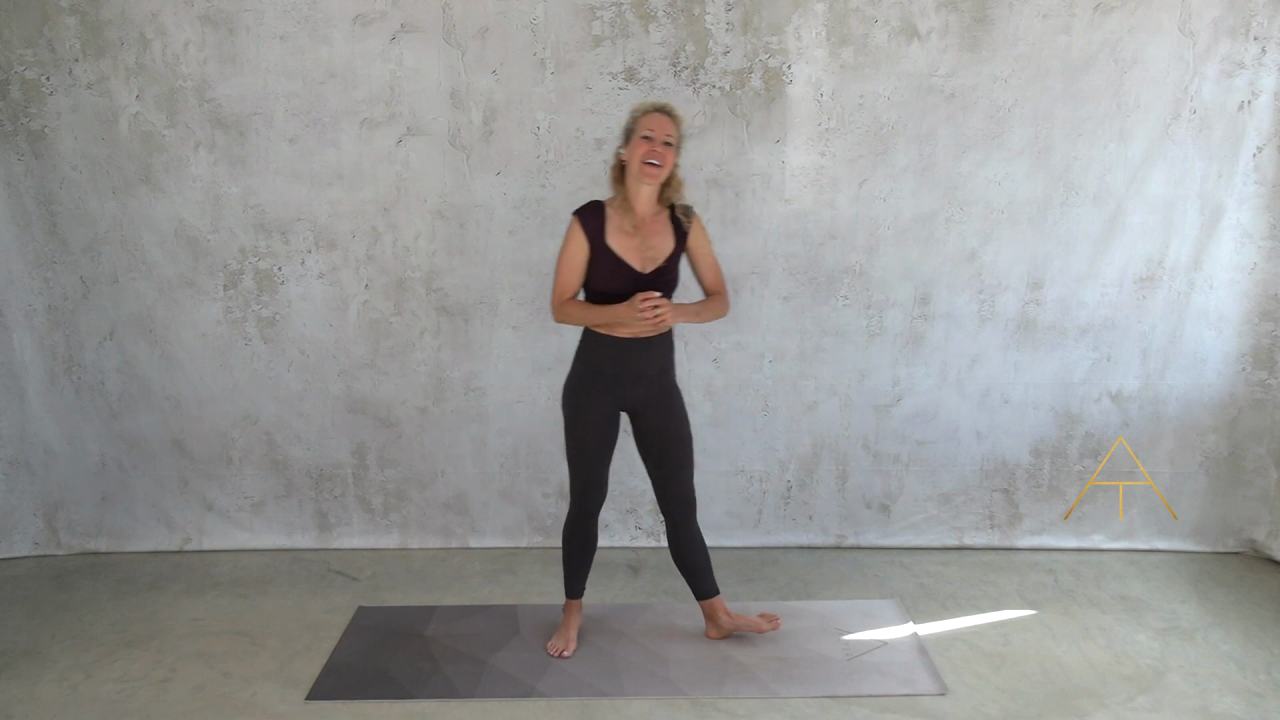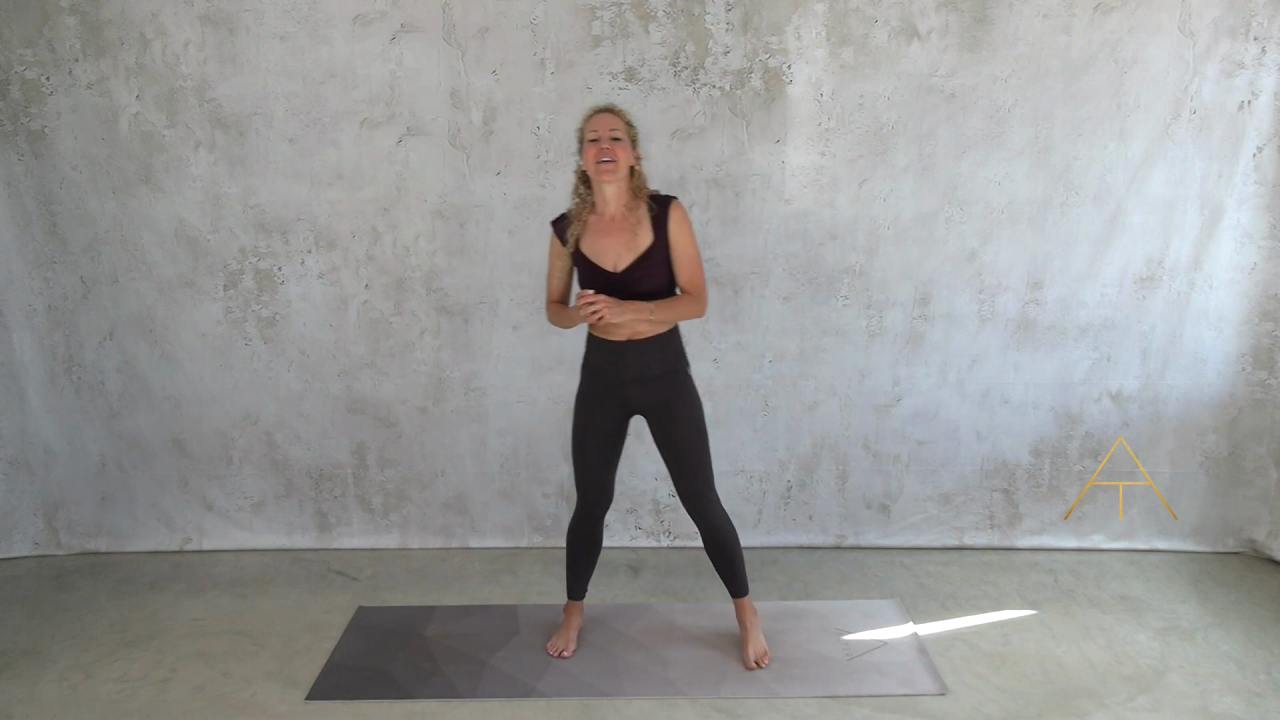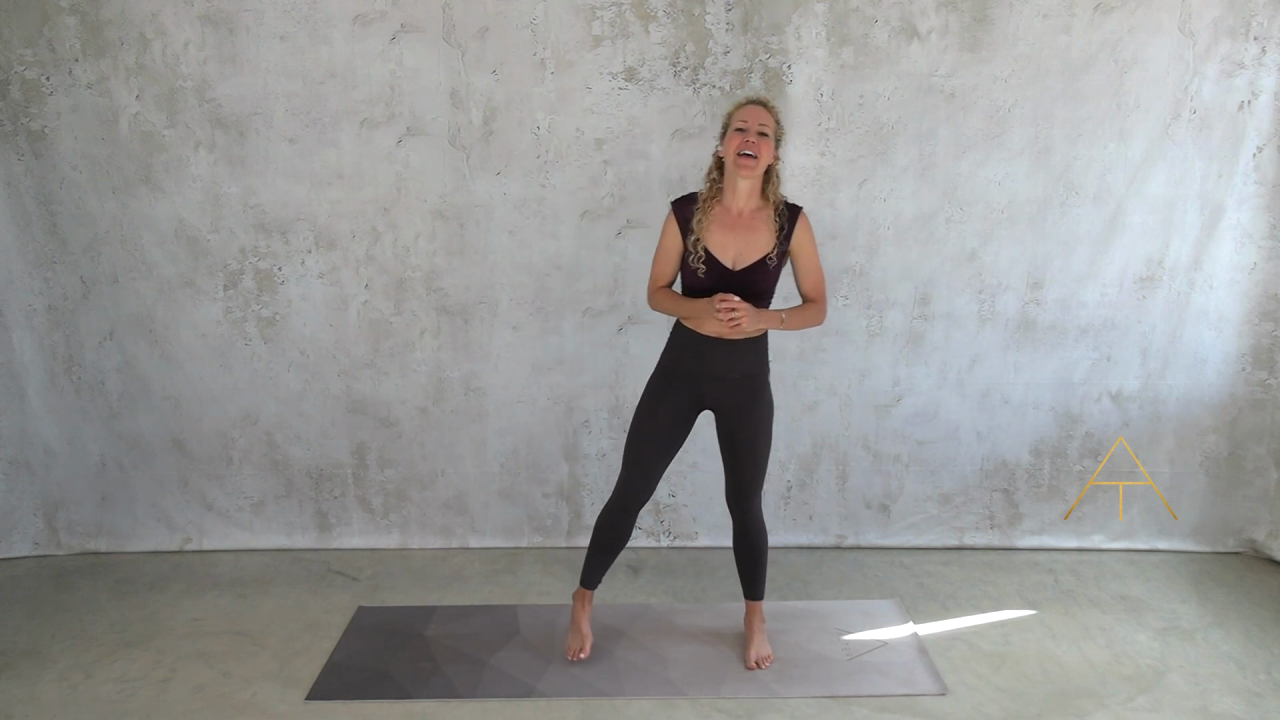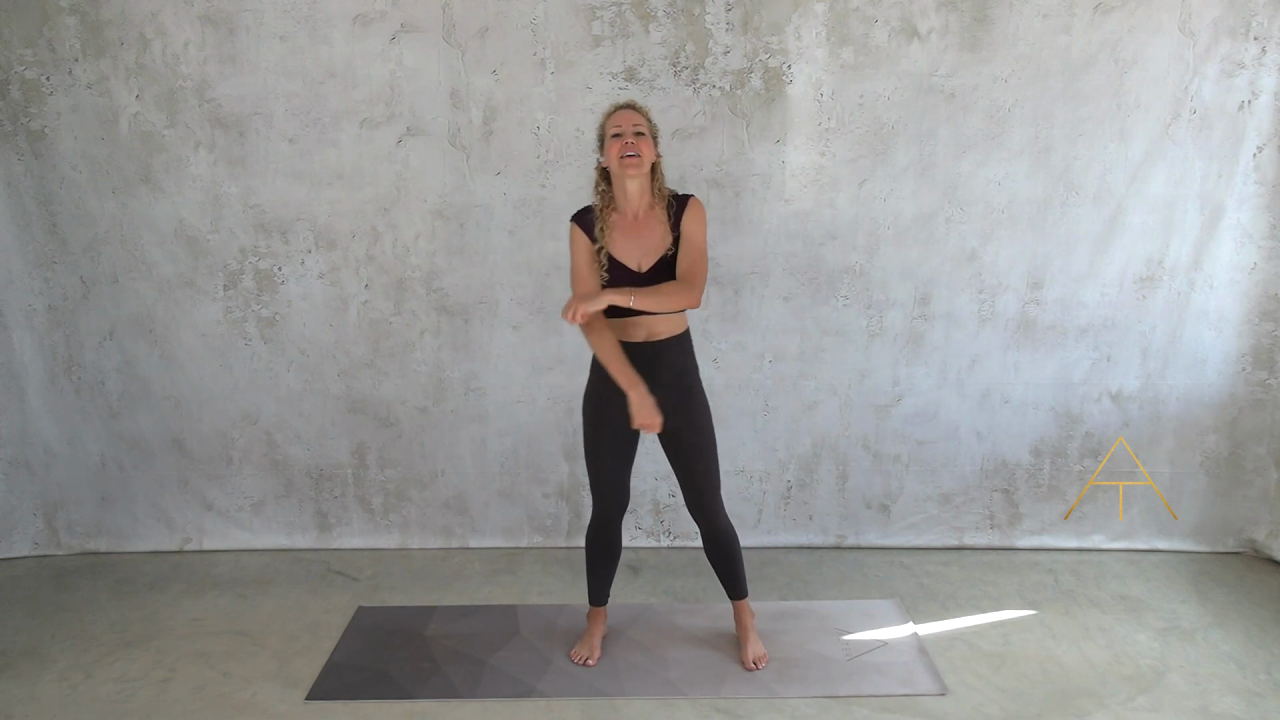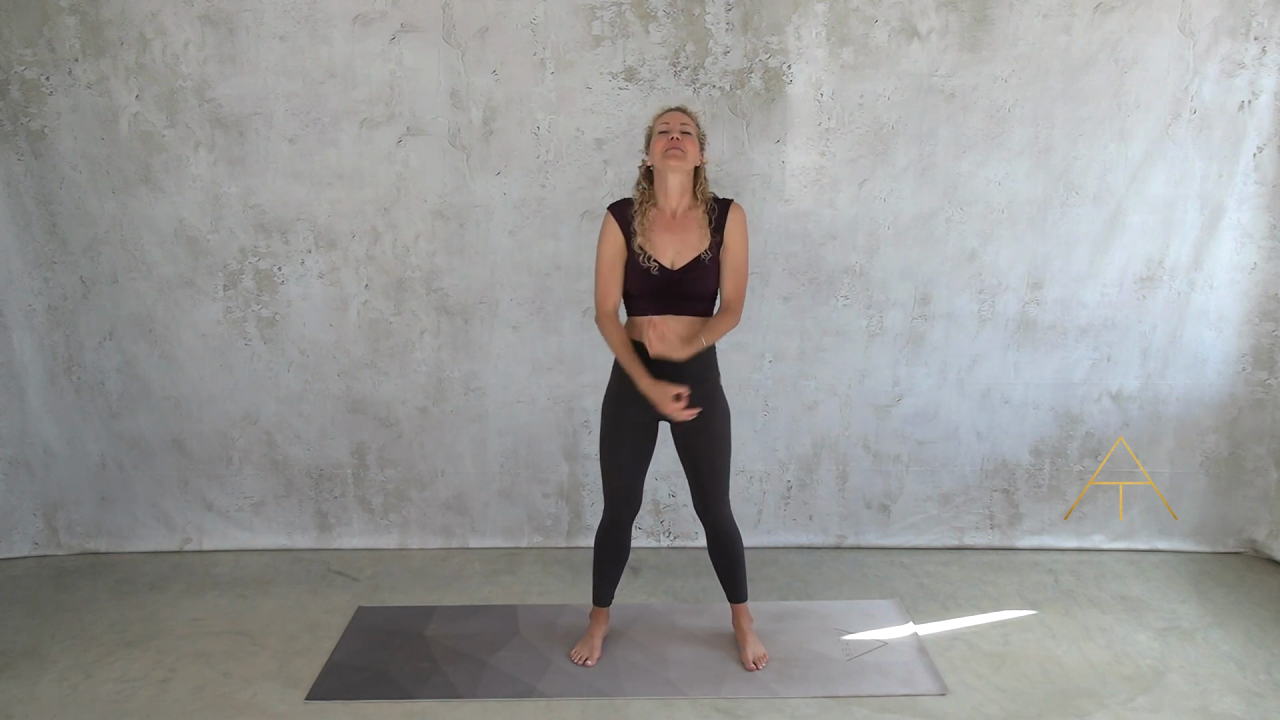
dt=1s
person 1, frame 1
left shoulder: (685, 224)
right shoulder: (589, 220)
left elbow: (719, 300)
right elbow: (562, 306)
left wrist: (677, 313)
right wrist: (620, 312)
left hip: (655, 376)
right hip: (595, 376)
left knee: (680, 505)
right knee: (586, 501)
left ankle: (717, 614)
right ankle: (572, 612)
person 1, frame 2
left shoulder: (667, 213)
right shoulder: (567, 228)
left elbow: (695, 301)
right elbow: (553, 308)
left wrist: (627, 309)
right wrist: (578, 313)
left hip: (665, 371)
right hip: (601, 376)
left knee: (702, 501)
right knee: (591, 502)
left ankle: (746, 613)
right ankle: (573, 613)
person 1, frame 3
left shoulder: (791, 222)
right shoulder: (686, 212)
left elbow: (818, 308)
right elbow: (657, 294)
left wrist: (764, 318)
right wrist: (702, 307)
left hip: (746, 375)
right hip: (680, 366)
left knee: (745, 503)
right knee: (631, 492)
left ankle: (755, 619)
right ankle: (583, 600)
person 1, frame 4
left shoulder: (686, 210)
right shoulder: (586, 225)
left elbow: (690, 292)
right elbow: (590, 323)
left wrist: (609, 296)
right wrist: (634, 391)
left hip: (677, 370)
right hip: (612, 377)
left knee: (708, 507)
right knee: (608, 508)
left ankle: (744, 617)
right ankle: (597, 618)
person 1, frame 5
left shoulder: (727, 216)
right shoulder: (620, 218)
left elbow: (732, 310)
right elbow: (606, 313)
left wrist: (686, 344)
right wrist: (646, 383)
left hip: (699, 379)
right hip: (631, 380)
left knee: (714, 509)
right knee: (619, 509)
left ankle: (742, 621)
right ankle: (599, 619)
